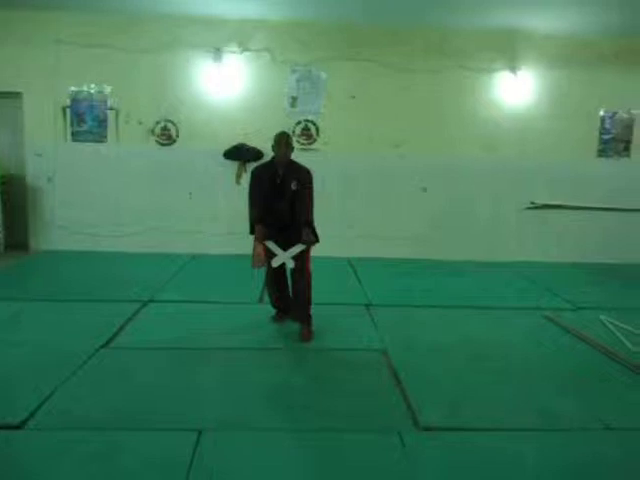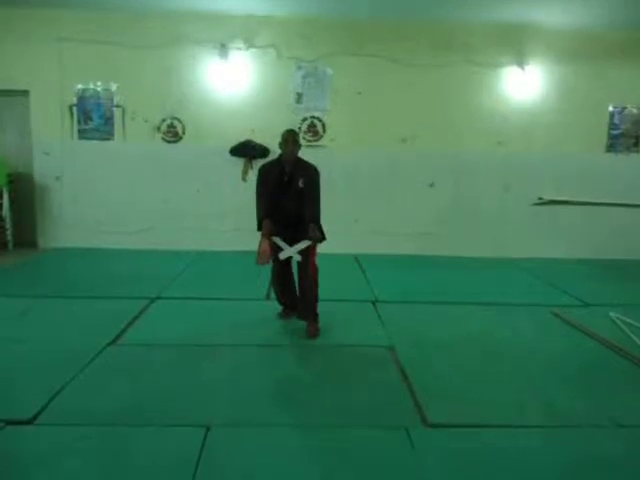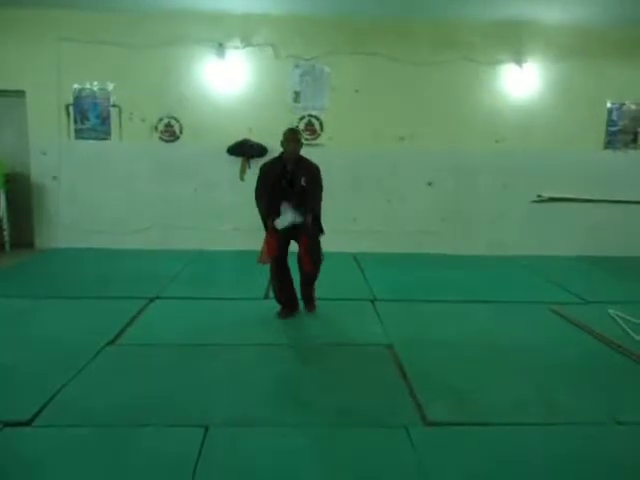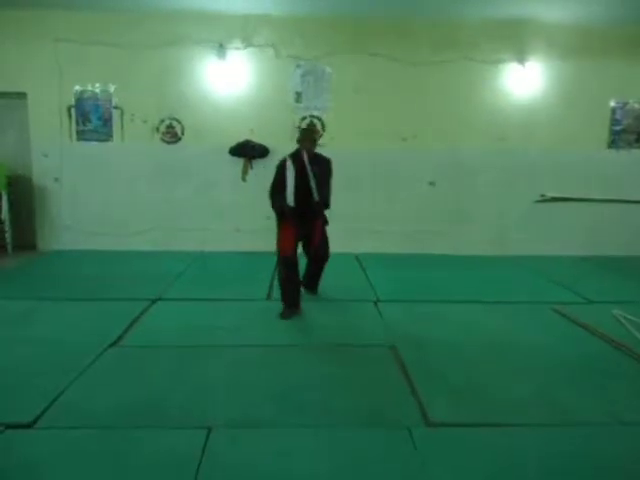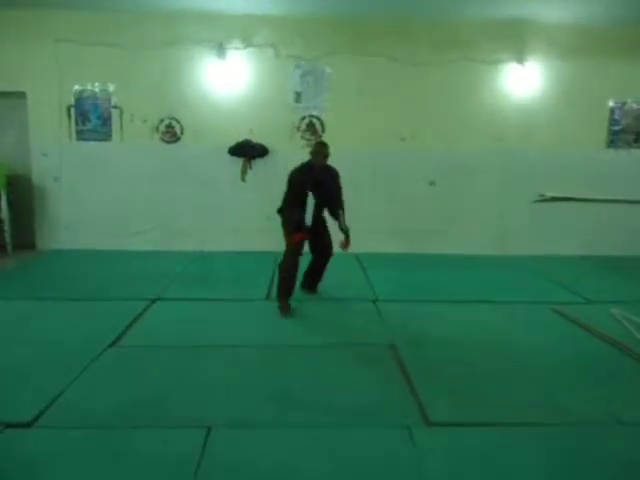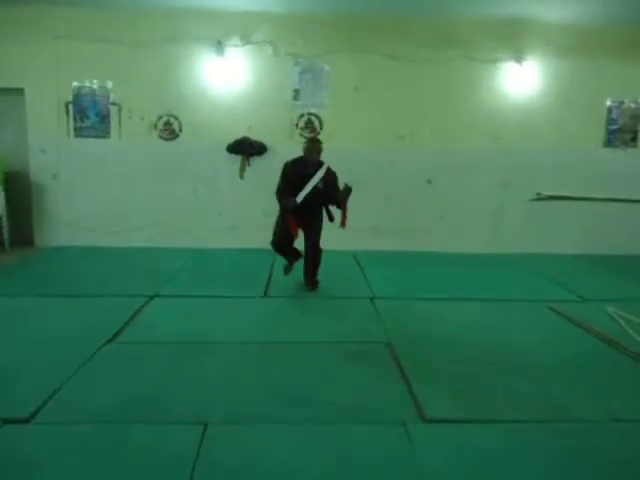
dt=0.4s
person 1, frame 1
left shoulder: (302, 173)
right shoulder: (260, 173)
left elbow: (305, 204)
right elbow: (256, 204)
left wrist: (306, 229)
right wrist: (258, 229)
left hip: (297, 231)
right hip: (271, 231)
left knee: (301, 274)
right knee: (274, 274)
left ankle: (304, 321)
right ankle: (283, 308)
person 1, frame 2
left shoulder: (309, 171)
right shoulder: (267, 170)
left elbow: (312, 201)
right elbow: (263, 200)
left wrist: (313, 226)
right wrist: (265, 225)
left hip: (304, 228)
right hip: (278, 227)
left knee: (307, 272)
right knee: (280, 270)
left ankle: (311, 318)
right ankle: (290, 305)
person 1, frame 3
left shoulder: (311, 169)
right shoulder: (269, 168)
left elbow: (315, 197)
right elbow: (261, 196)
left wrist: (310, 217)
right wrist: (269, 219)
left hip: (305, 221)
right hip: (278, 222)
left knee: (312, 260)
right knee: (277, 264)
left ankle: (308, 295)
right ankle: (288, 304)
person 1, frame 4
left shoulder: (324, 163)
right shoulder: (287, 163)
left elbow: (324, 188)
right elbow: (276, 191)
left wrist: (321, 204)
right wrist: (283, 207)
left hip: (313, 216)
right hip: (289, 216)
left knee: (320, 254)
right knee: (287, 258)
left ankle: (309, 283)
right ankle: (291, 305)
person 1, frame 5
left shoulder: (332, 174)
right shoulder: (298, 174)
left elbow: (335, 201)
right elbow: (291, 202)
left wrist: (342, 223)
right wrist: (301, 221)
left hip: (316, 218)
right hip: (294, 219)
left knee: (325, 250)
right knee: (292, 255)
left ankle: (309, 283)
right ankle: (283, 298)
person 1, frame 6
left shoulder: (327, 173)
right shoulder: (291, 167)
left elbow: (334, 197)
right elbow: (282, 191)
left wrist: (343, 195)
right wrist: (288, 203)
left hip: (312, 213)
right hip: (291, 209)
left knee: (313, 247)
right knee: (279, 241)
left ankle: (310, 280)
right ankle: (293, 256)
